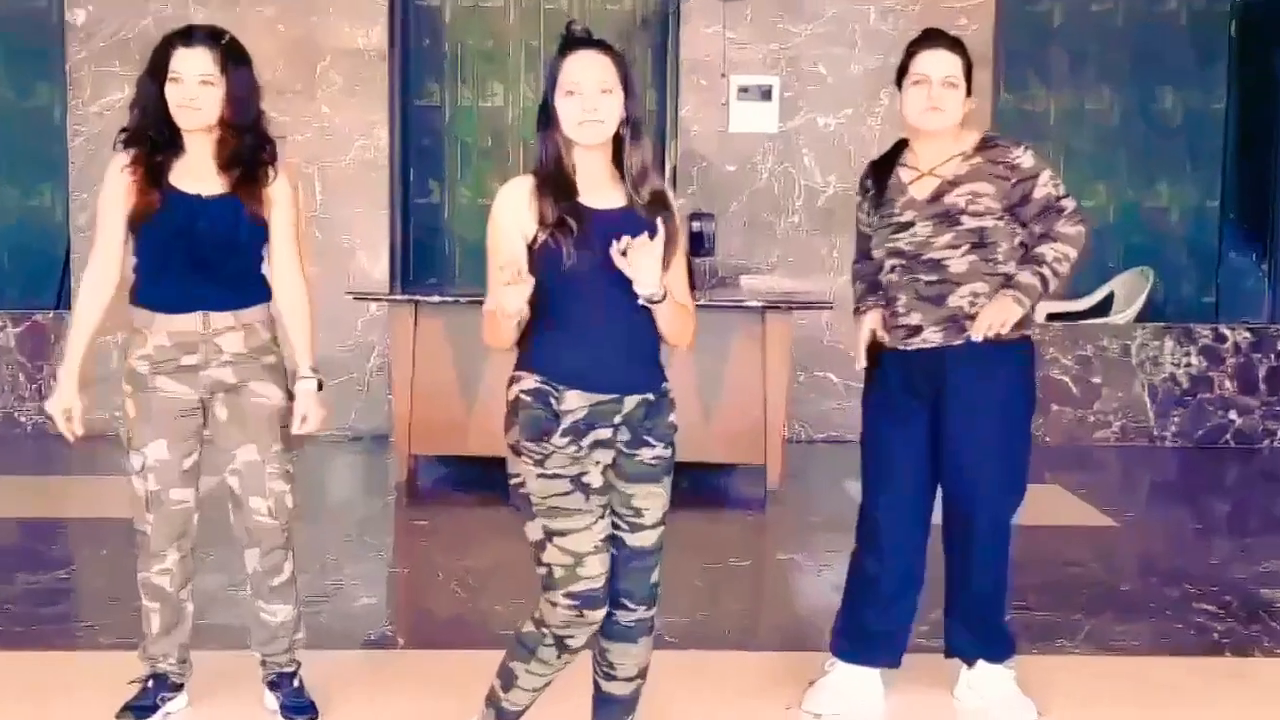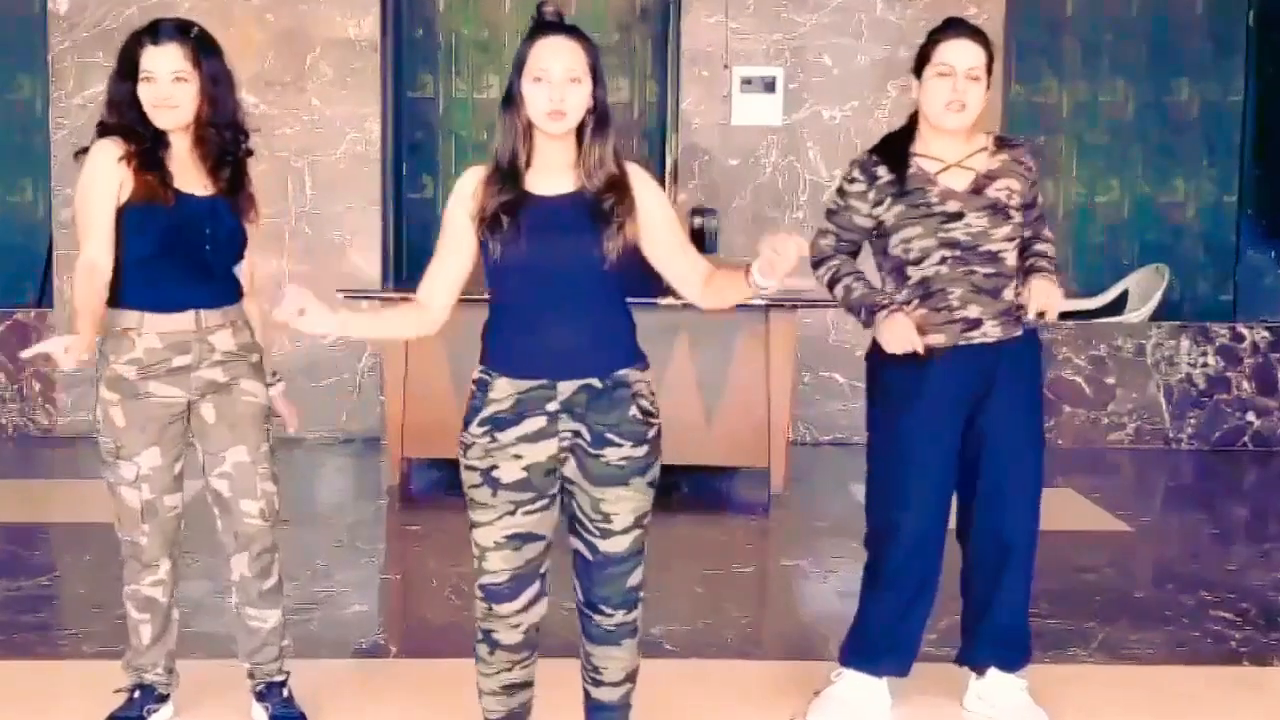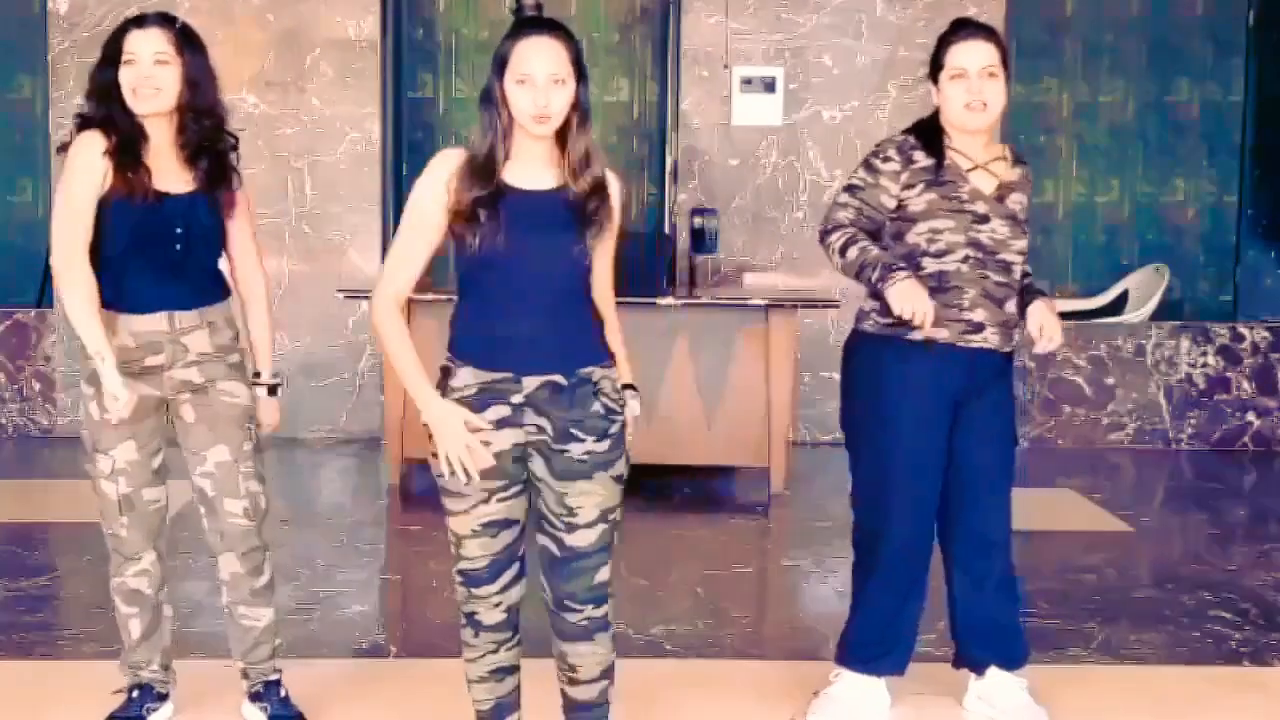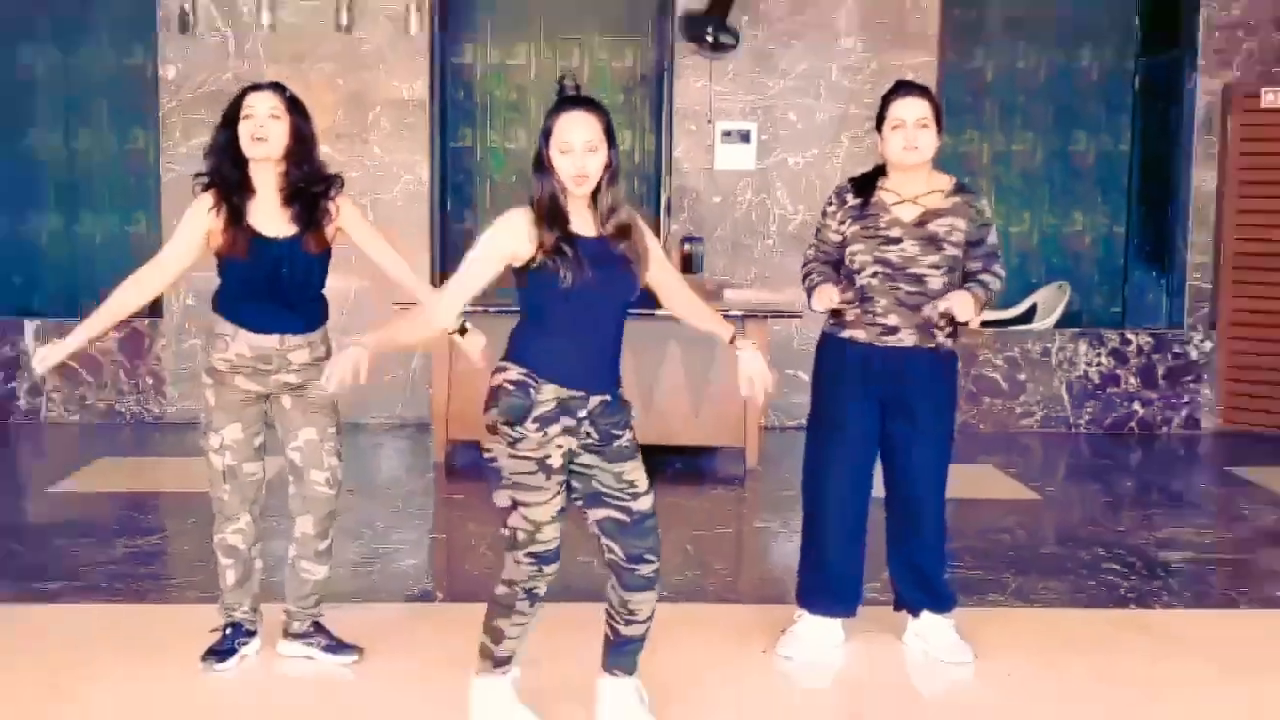
dt=0.5s
person 1, frame 1
left shoulder: (653, 200)
right shoulder: (524, 198)
left elbow: (682, 333)
right elbow: (495, 335)
left wrist: (654, 288)
right wrist: (508, 309)
left hip: (643, 413)
right hip: (556, 411)
left knee: (632, 604)
right knee: (576, 604)
person 1, frame 2
left shoulder: (626, 184)
right shoulder: (482, 190)
left elbow: (696, 280)
right elbow: (426, 309)
left wrist: (755, 279)
right wrist: (333, 322)
left hip: (609, 404)
right hip: (507, 404)
left knee: (612, 602)
right knee: (506, 603)
person 1, frame 3
left shoulder: (595, 186)
right shoulder: (454, 175)
right elbow: (388, 299)
left wrist: (623, 392)
right wrist: (431, 405)
left hip: (579, 400)
right hip: (477, 401)
left knee: (580, 595)
right knee: (486, 594)
person 1, frame 4
left shoulder: (629, 230)
right shoulder: (523, 225)
left elbow: (679, 296)
right elbow: (445, 307)
left wrist: (739, 340)
right wrist: (372, 342)
left hip: (603, 411)
right hip: (529, 406)
left knee: (640, 560)
right knee: (535, 559)
person 2, frame 1
left shoulder: (262, 175)
right shoulder: (134, 169)
left elbow: (287, 277)
right elbow: (101, 273)
left wrist: (308, 376)
right wrist: (69, 372)
left hip: (246, 351)
right hip: (158, 356)
left knee: (265, 511)
right knee: (161, 515)
person 2, frame 2
left shoulder: (228, 166)
right shoulder: (116, 158)
right elbow: (94, 265)
left wrist: (268, 375)
right wrist: (82, 337)
left hip: (228, 351)
right hip: (142, 352)
left knee: (252, 518)
right knee: (147, 529)
person 2, frame 3
left shoulder: (215, 163)
right shoulder: (96, 150)
left elbow: (250, 275)
right elbow: (70, 264)
left wrist: (267, 377)
right wrist: (109, 370)
left hip: (210, 349)
right hip: (120, 352)
left knee: (239, 515)
right knee: (131, 528)
person 2, frame 4
left shoulder: (324, 201)
right shoulder: (216, 205)
left elbow: (391, 262)
right elbow: (157, 275)
right wrist: (75, 338)
left hip: (304, 360)
right hip: (235, 358)
left knee: (319, 490)
right knee: (236, 496)
left ankle: (303, 626)
right ankle: (239, 623)
person 3, frame 1
left shoulder: (1007, 164)
right shoulder: (880, 178)
left elbow: (1065, 226)
left wrist: (1018, 294)
right wrist: (868, 306)
left hip: (984, 364)
right hip: (897, 367)
left knee: (980, 510)
right knee: (887, 512)
left ankle: (984, 660)
right ankle: (859, 659)
person 3, frame 2
left shoulder: (1013, 163)
right shoulder: (877, 170)
left elbow: (1035, 236)
right elbow: (830, 253)
left wrist: (1040, 276)
right wrist: (878, 311)
left hip: (1010, 364)
right hip: (917, 369)
left knee: (1006, 520)
right knee: (905, 520)
person 3, frame 3
left shoulder: (1016, 174)
right shoulder: (903, 157)
right elbow: (840, 228)
left wrist: (1034, 301)
right wrist: (889, 278)
left hip: (986, 372)
right hip: (899, 361)
left knee: (984, 523)
right knee: (896, 518)
person 3, frame 4
left shoulder: (965, 203)
right shoulder: (850, 199)
left elbow: (989, 267)
right elbow: (818, 259)
left wrist: (972, 299)
right wrist: (821, 290)
left hip: (925, 366)
right hip: (848, 359)
left knee: (920, 487)
right knee: (834, 483)
left ankle: (929, 614)
right ankle: (822, 614)
